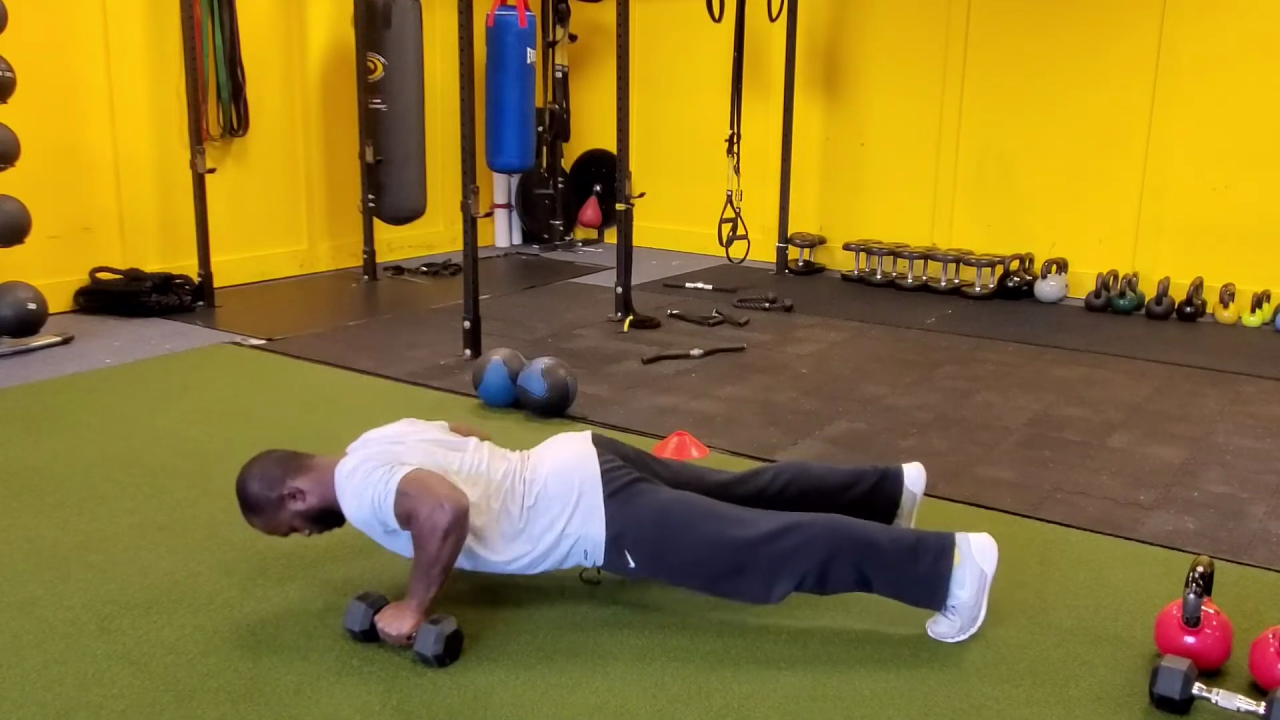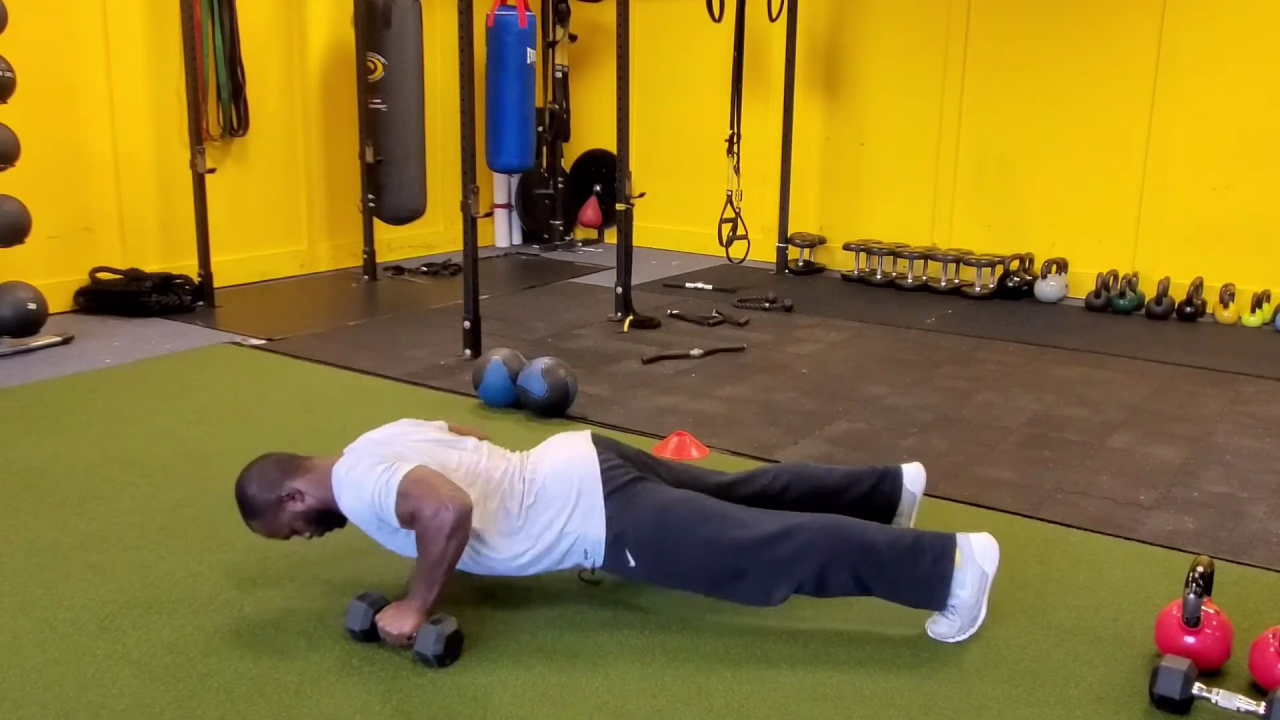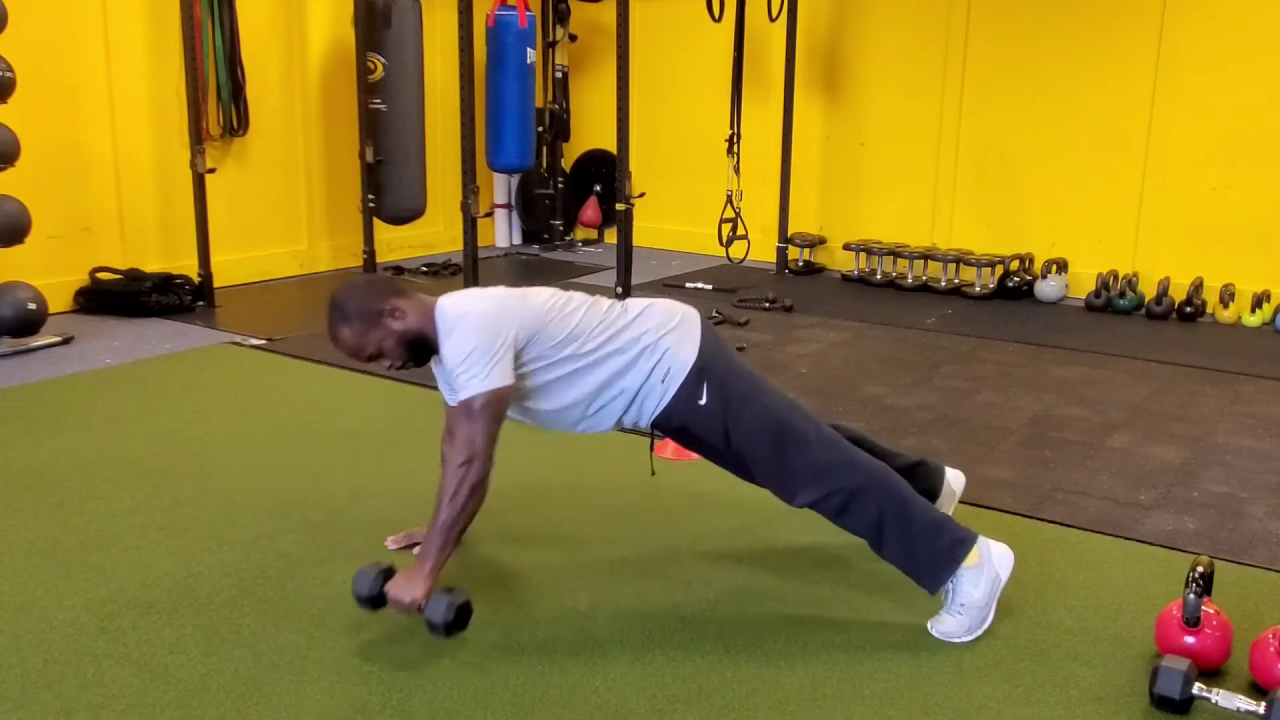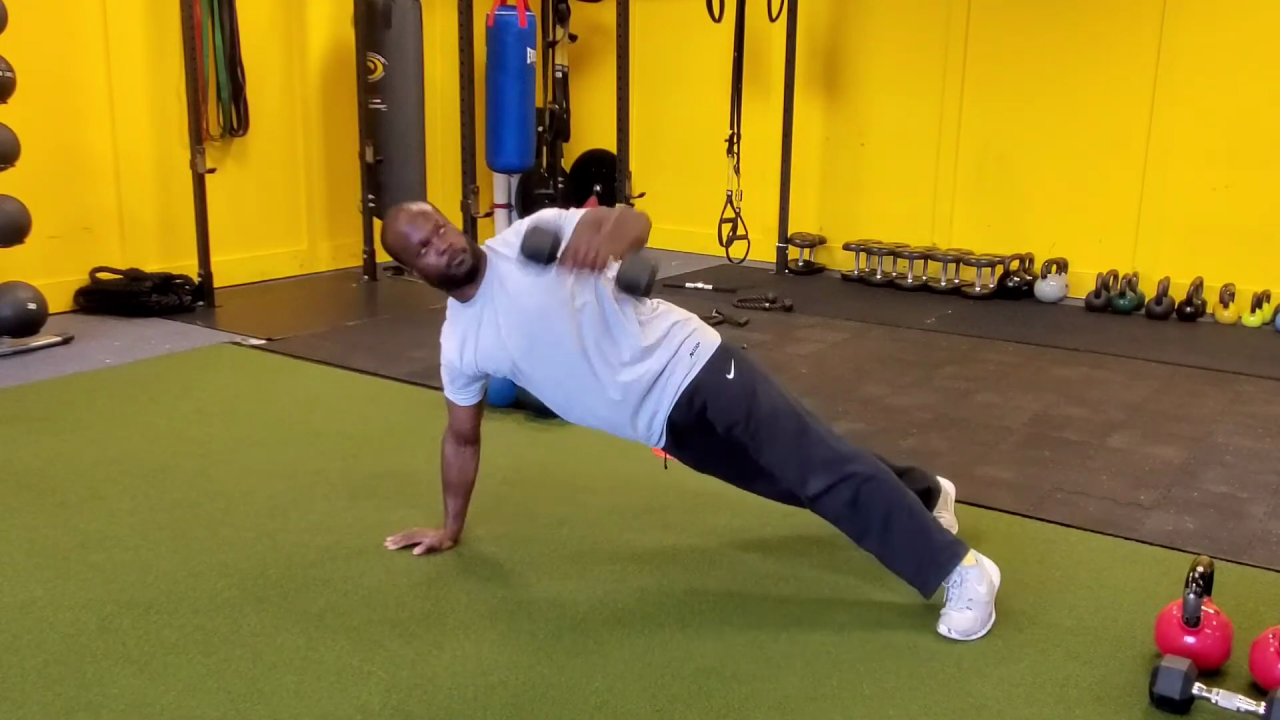
dt=0.5s
person 1, frame 1
left shoulder: (361, 487)
right shoulder: (382, 444)
left elbow: (446, 511)
left wrist: (416, 605)
right wrist: (422, 537)
left hip: (595, 518)
right hip: (582, 464)
left knee: (768, 550)
right knee: (743, 492)
left ankle: (950, 562)
right ankle: (890, 487)
person 1, frame 2
left shoulder: (359, 485)
right shoulder: (383, 443)
left elbow: (449, 510)
left wrist: (416, 606)
right wrist: (422, 534)
left hip: (598, 518)
right hip: (581, 463)
left knee: (769, 550)
right knee: (747, 493)
left ankle: (951, 563)
right ankle: (890, 487)
person 1, frame 3
left shoulder: (469, 324)
right shoulder: (444, 344)
left elbow: (474, 458)
right elbow: (459, 440)
left wrist: (424, 565)
right wrist: (436, 534)
left hip: (673, 362)
right hip: (662, 383)
left knee: (815, 468)
right knee: (802, 447)
left ankle: (967, 562)
right ankle: (928, 485)
person 1, frame 4
left shoulder: (531, 241)
right shoulder: (460, 342)
left elbow: (634, 224)
right elbow: (461, 436)
left wrist: (603, 231)
right wrist: (448, 528)
left hip: (688, 363)
right hip: (669, 423)
left knee: (820, 466)
right knee: (797, 483)
left ankle: (958, 567)
right ankle: (920, 495)
